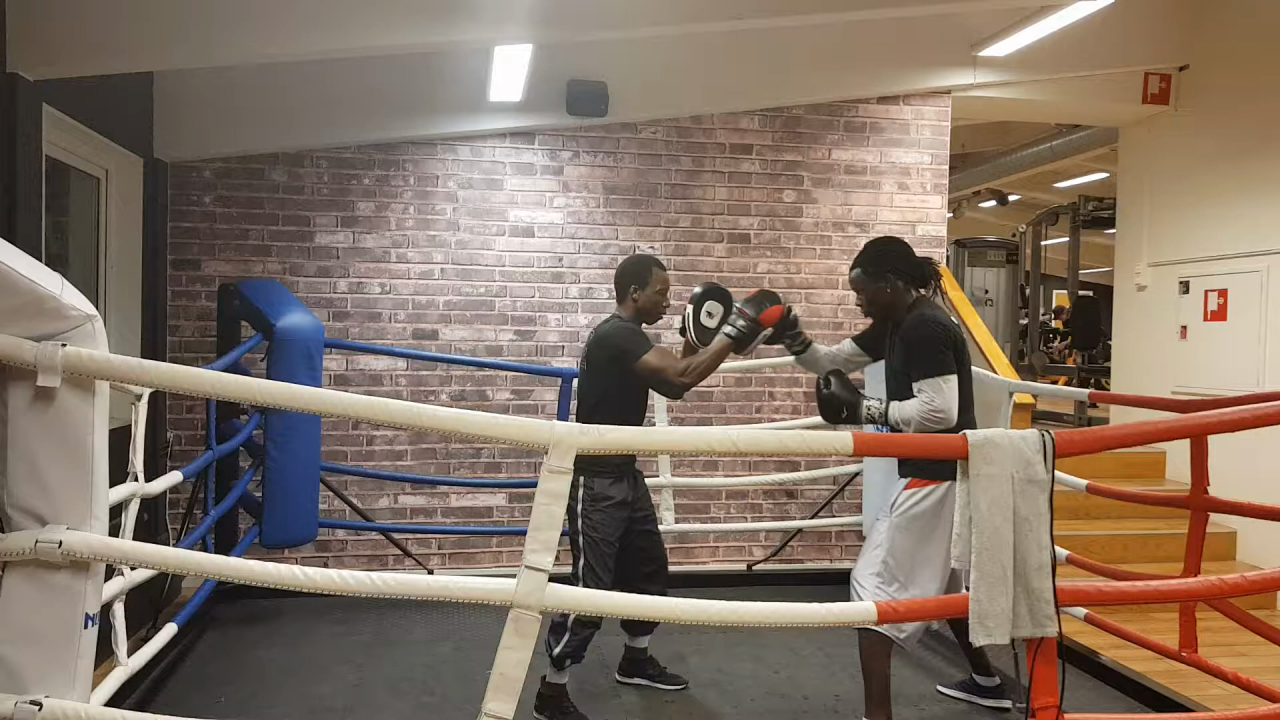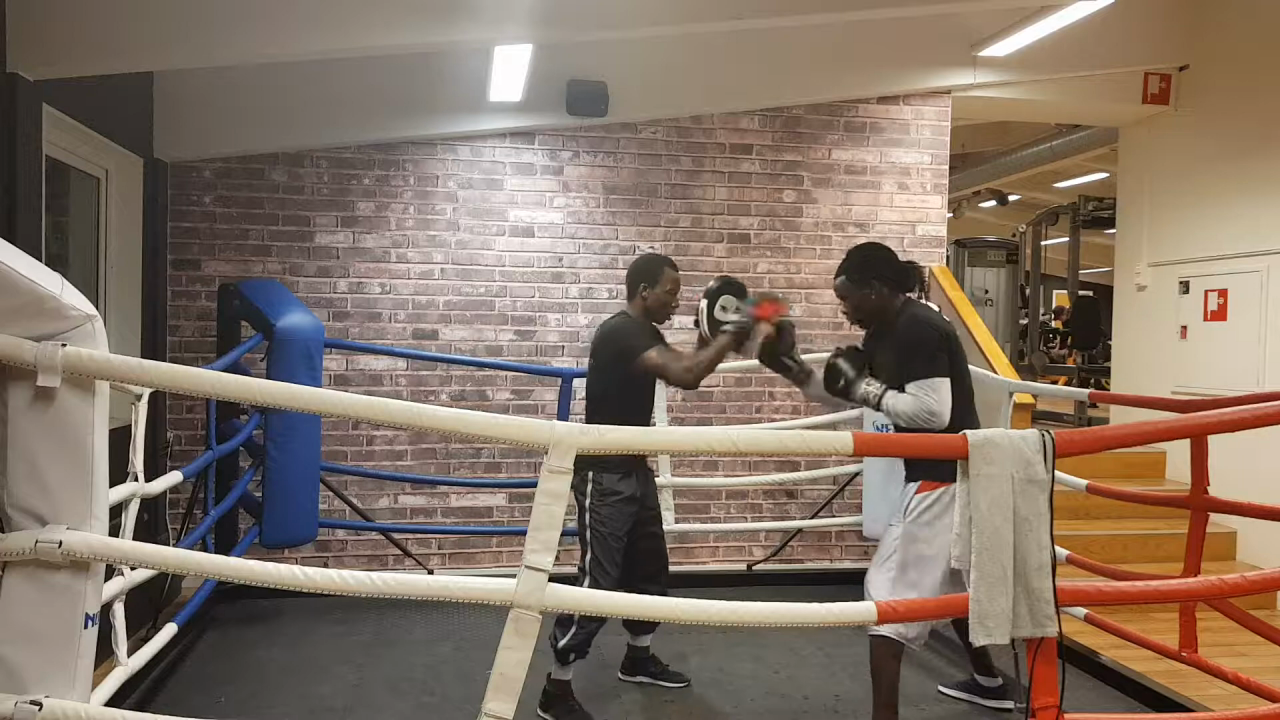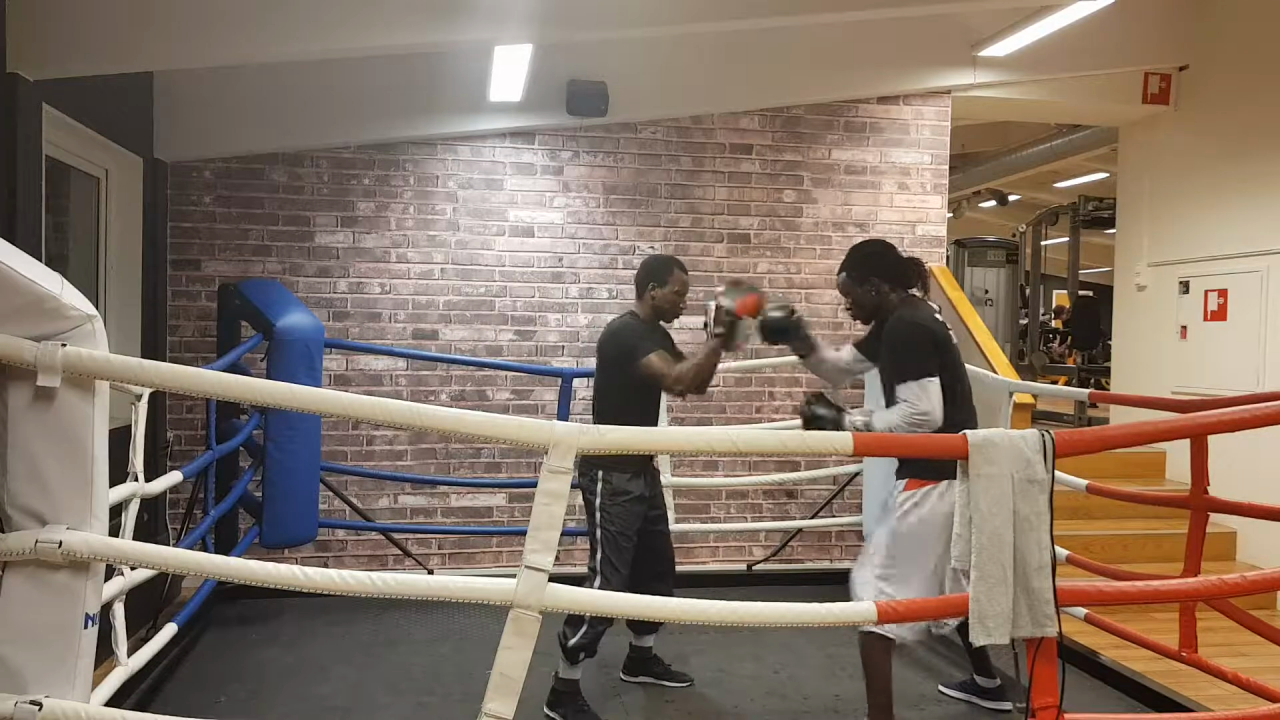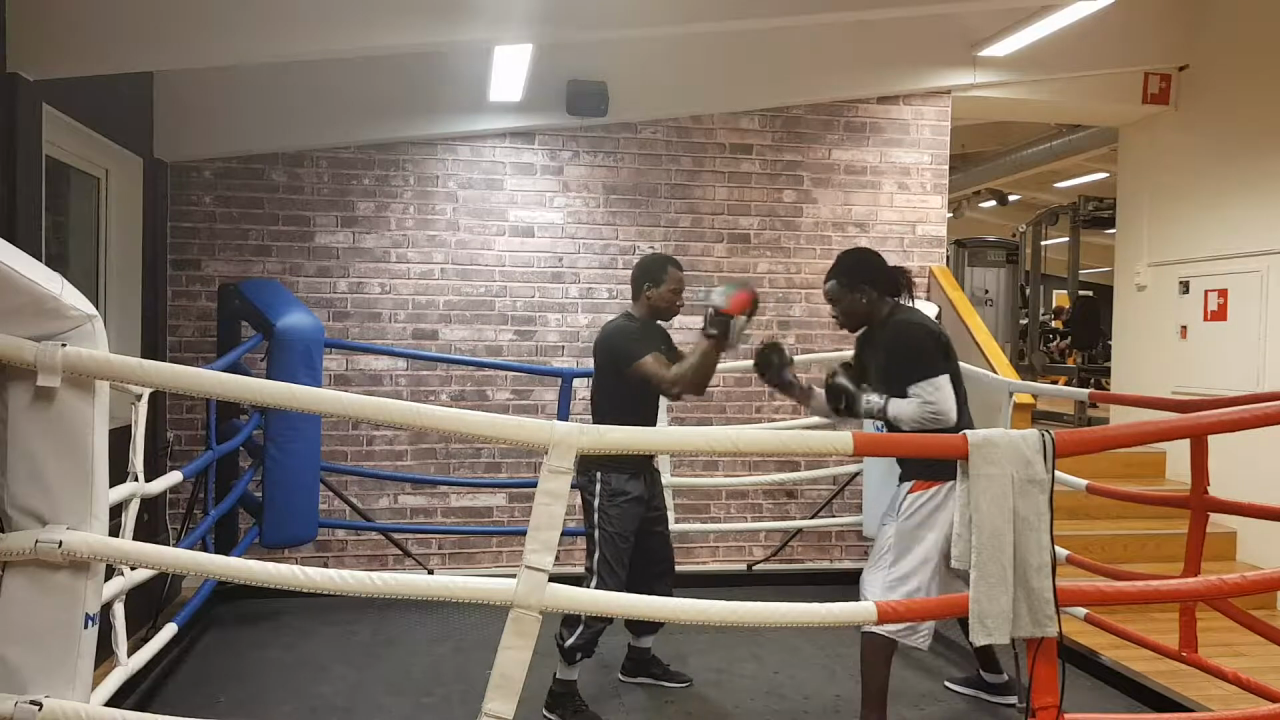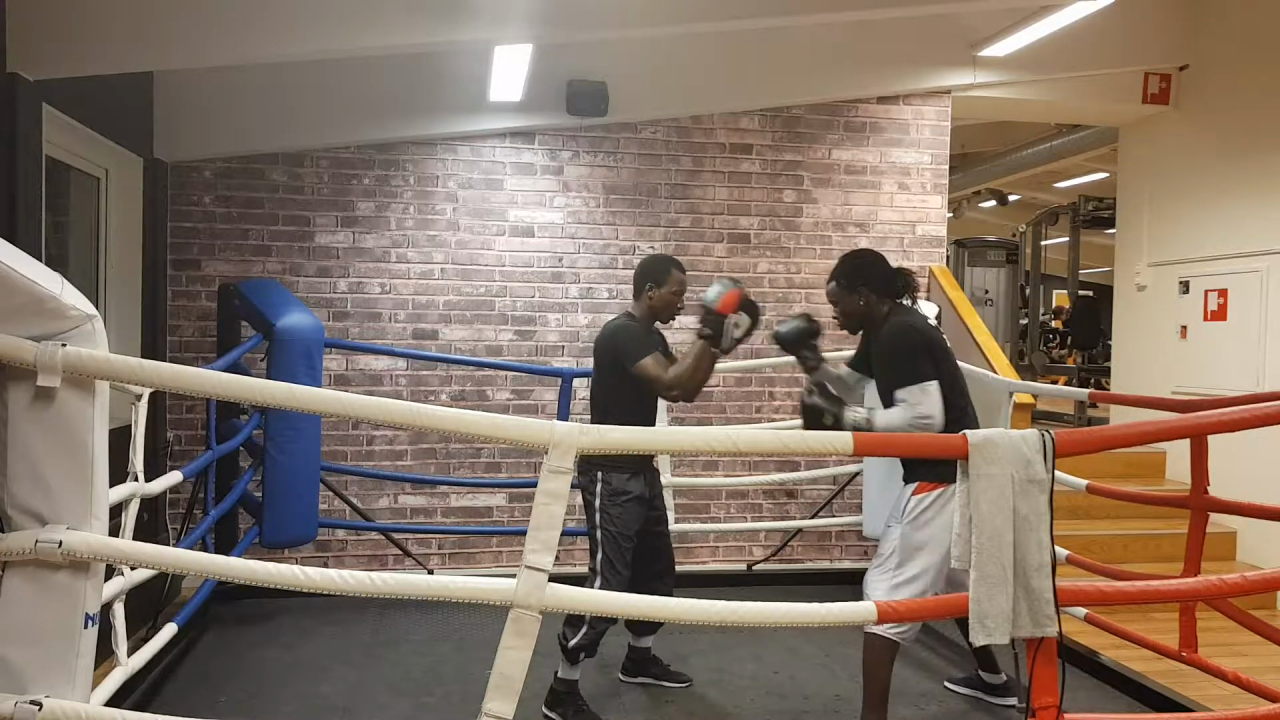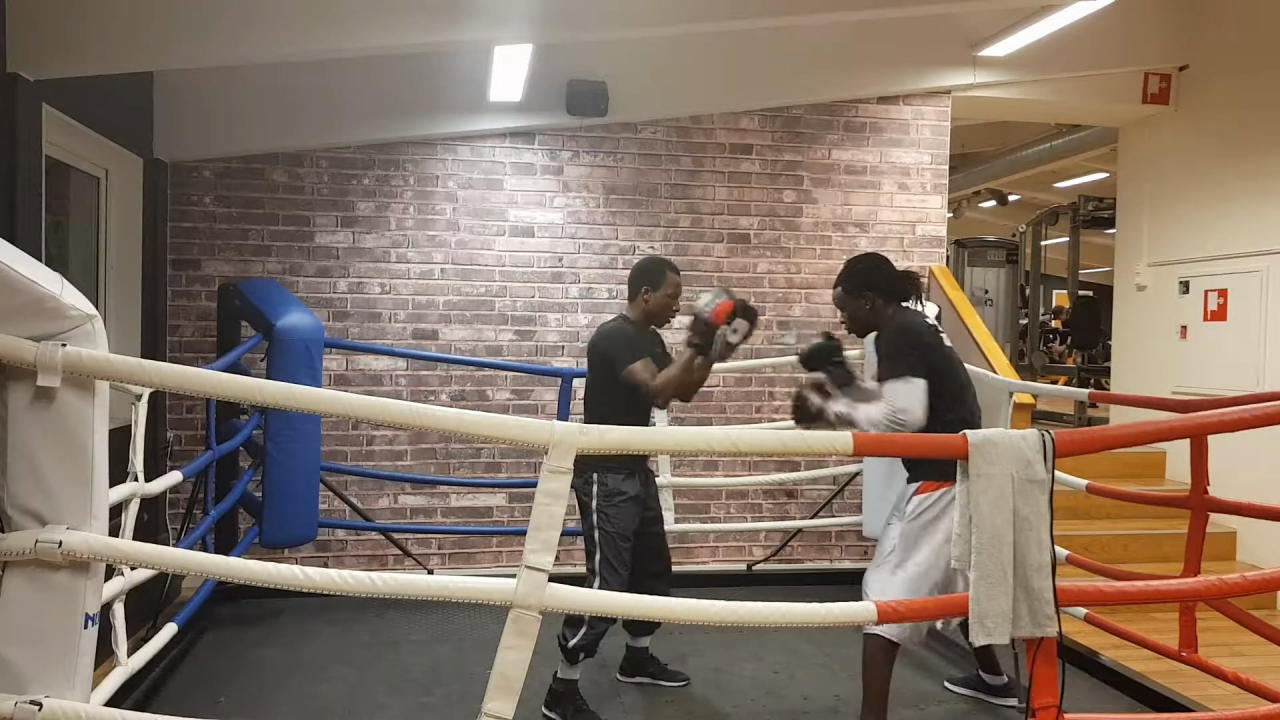
dt=0.5s
person 1, frame 1
left shoulder: (926, 327)
right shoulder: (896, 324)
left elbow: (939, 413)
right elbow: (839, 359)
left wrist: (865, 410)
right wrist: (798, 342)
left hip: (932, 476)
right hip: (946, 473)
left knee: (874, 588)
right knee: (946, 579)
right ankle: (985, 680)
person 1, frame 2
left shoulder: (918, 328)
right shoulder: (888, 329)
left elbow: (932, 413)
right elbow: (857, 392)
left wrist: (865, 391)
right wrist: (795, 367)
left hip: (941, 478)
right hip: (949, 474)
left knee: (889, 594)
right knee: (947, 581)
right ankle: (988, 681)
person 1, frame 3
left shoulder: (904, 328)
right shoulder: (905, 319)
left elbow: (922, 415)
right elbow: (839, 366)
left wrist: (847, 420)
right wrist: (800, 342)
left hip: (934, 477)
right hip: (959, 473)
left knee: (875, 593)
right knee: (954, 579)
person 1, frame 4
left shoulder: (910, 332)
right shoulder: (876, 336)
left elbow: (938, 413)
right elbow: (840, 405)
left wrist: (867, 403)
right wrist: (788, 381)
left hip: (938, 476)
right hip: (942, 474)
left knee: (884, 593)
right knee: (949, 578)
right ankle: (994, 678)
person 1, frame 5
left shoulder: (902, 332)
right shoulder: (887, 332)
left elbow: (924, 418)
right elbow: (843, 382)
left wrist: (843, 416)
right wrist: (808, 355)
left hip: (941, 479)
right hip: (963, 475)
left knee: (886, 593)
right knee: (951, 580)
right ankle: (993, 678)
person 1, frame 6
left shoulder: (899, 333)
right shoulder: (918, 328)
left elbow: (904, 416)
right elbow: (891, 400)
left wrist: (829, 410)
right wrist: (839, 374)
left hip: (942, 479)
left knee: (885, 594)
right knee: (956, 579)
right ankle: (993, 678)
person 2, frame 1
left shoulder: (632, 335)
right shoulder: (615, 335)
left elbow: (672, 385)
right elbow: (681, 377)
left wrist: (699, 337)
right wrist: (736, 334)
left hip: (625, 474)
right hip: (594, 480)
left knee: (648, 572)
right knee: (592, 587)
left ankle: (635, 661)
person 2, frame 2
left shoulder: (646, 331)
right shoulder: (618, 332)
left elbow: (689, 374)
right elbow: (685, 373)
left wrist: (715, 329)
right wrist: (734, 333)
left hip: (634, 469)
right hip: (602, 475)
left knee: (650, 570)
right knee: (598, 583)
left ankle: (638, 659)
person 2, frame 3
left shoulder: (655, 333)
right shoulder: (622, 333)
left elbow: (695, 384)
right elbow: (678, 380)
left wrist: (716, 337)
right wrist: (719, 334)
left hip: (640, 469)
right hip: (609, 474)
left knee: (657, 570)
right knee: (608, 581)
left ankle: (641, 657)
person 2, frame 4
left shoulder: (655, 335)
right shoulder: (618, 334)
left elbow: (694, 386)
right elbow: (674, 383)
left wrist: (718, 336)
right wrist: (712, 333)
left hip: (641, 470)
right hip: (609, 475)
left knee: (656, 571)
right knee: (604, 583)
left ankle: (639, 659)
person 2, frame 5
left shoulder: (651, 336)
right shoulder: (622, 333)
left elbow: (684, 391)
right elbow: (670, 385)
left wrist: (717, 344)
right wrist: (707, 337)
left hip: (640, 470)
right hip: (609, 475)
left knee: (655, 570)
right knee: (607, 581)
left ankle: (639, 660)
person 2, frame 6
left shoulder: (649, 339)
right shoulder: (613, 337)
left elbow: (682, 390)
right elbow: (658, 393)
left wrist: (716, 347)
right wrist: (698, 341)
left hip: (636, 471)
right hip: (603, 476)
left knee: (653, 569)
right knee: (606, 582)
left ankle: (637, 659)
